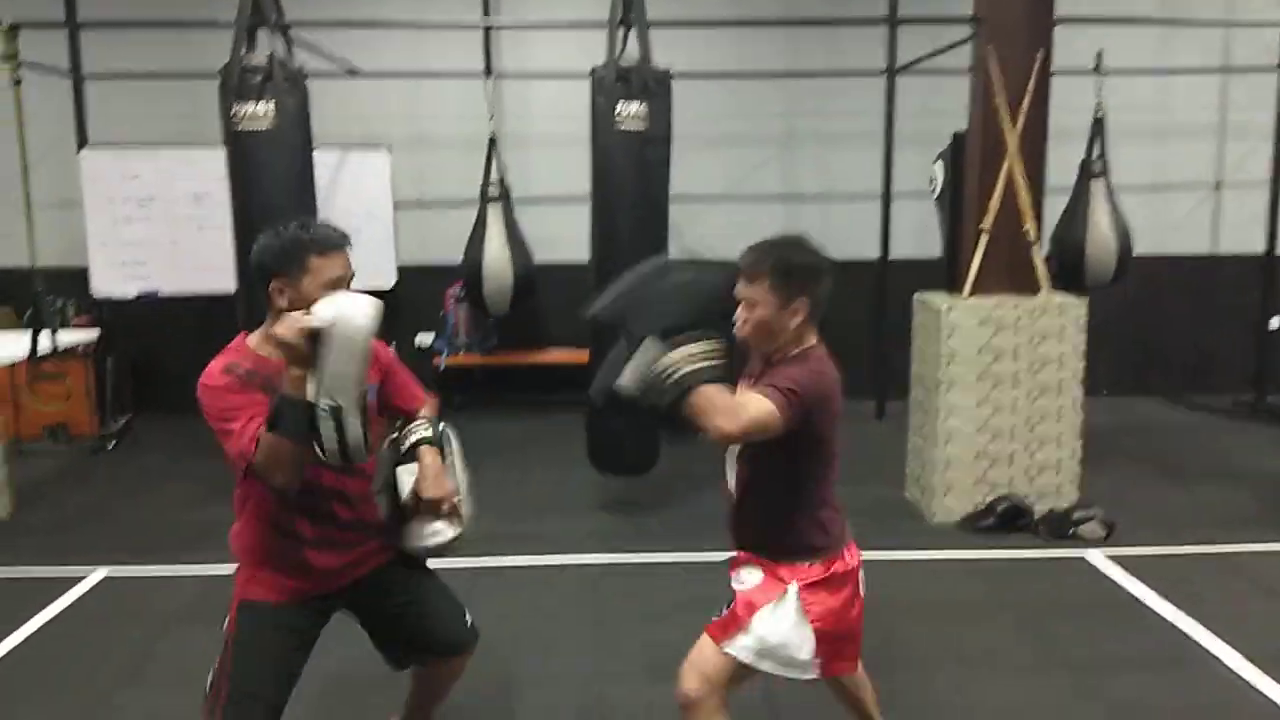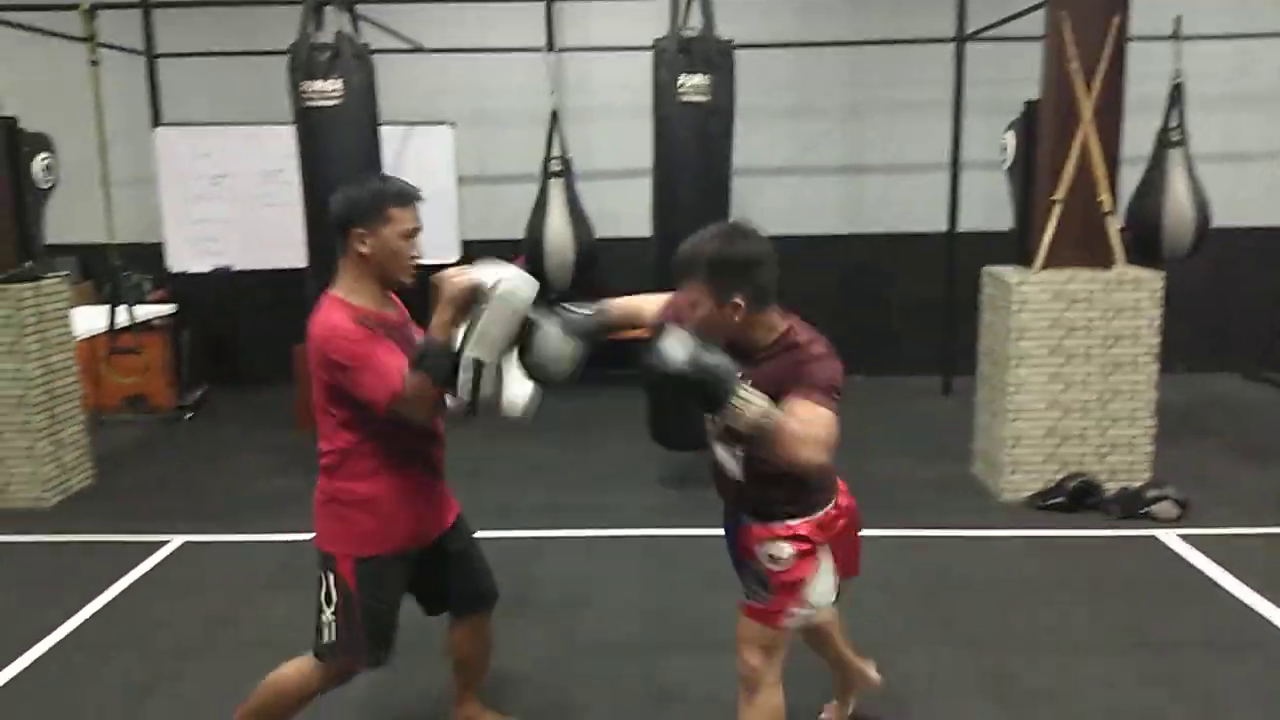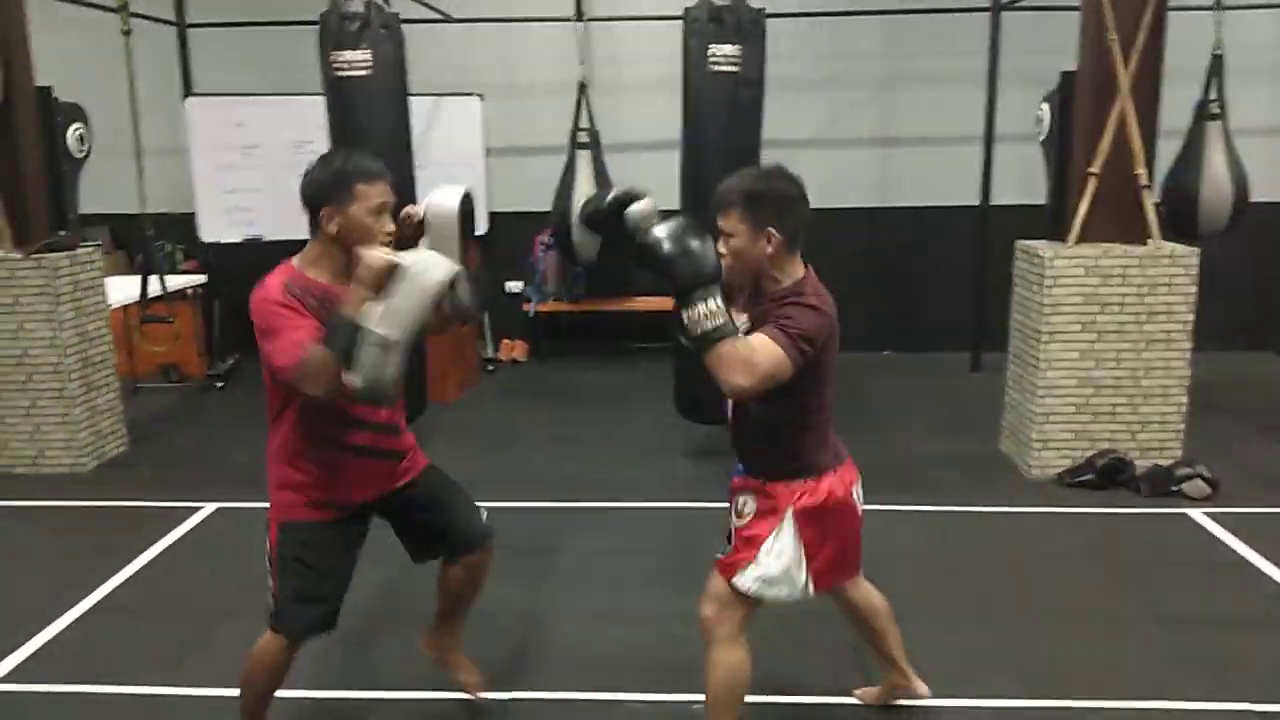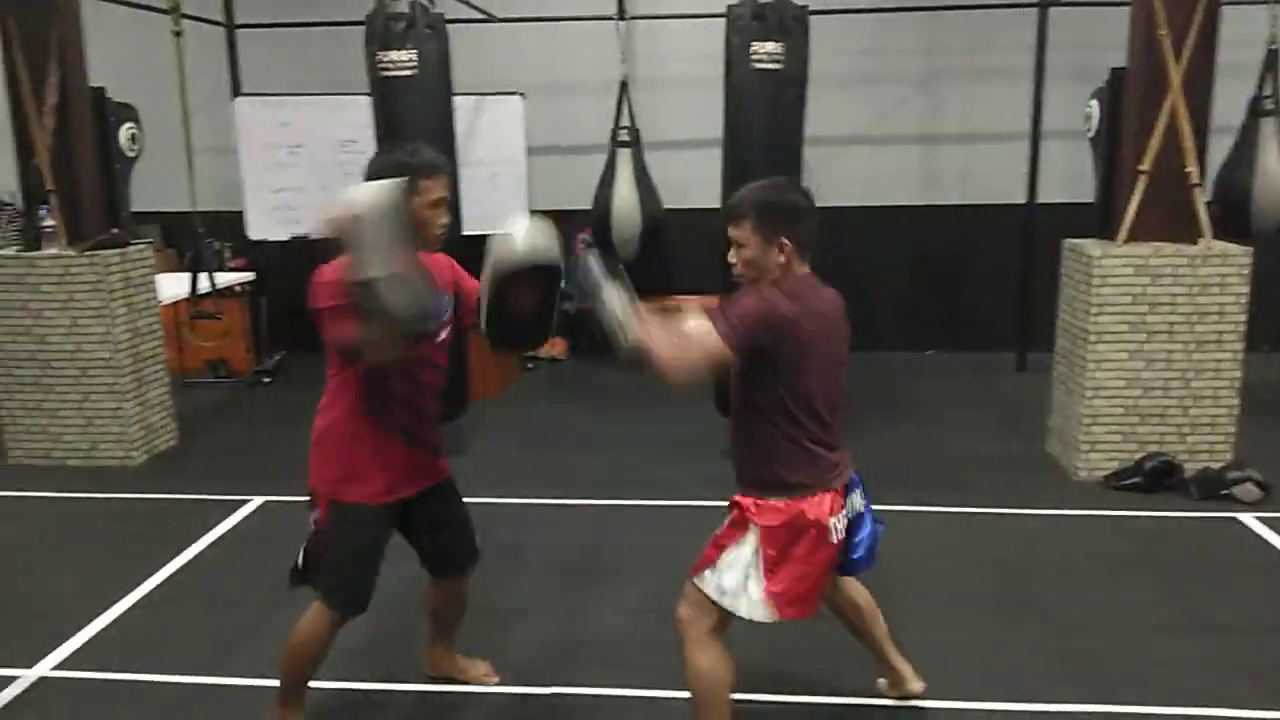
dt=0.3s
person 1, frame 1
left shoulder: (365, 351)
right shoulder: (226, 379)
left elbow: (419, 410)
right elbow: (285, 474)
left wrist: (430, 463)
right wrist: (295, 375)
left hip: (367, 550)
right hip: (279, 576)
left knee: (451, 643)
person 1, frame 2
left shoulder: (387, 303)
right shoulder: (339, 329)
right elbow: (419, 406)
right wrist: (446, 315)
left hip: (427, 504)
right hip: (365, 520)
left knee: (475, 603)
right knee: (339, 661)
person 1, frame 3
left shoulder: (386, 273)
right shoulder: (281, 295)
right elbow: (319, 381)
right wrist: (363, 295)
left hip: (396, 463)
right hip: (314, 485)
left knee: (472, 545)
right knee: (292, 627)
left ankle: (444, 639)
person 1, frame 4
left shoulder: (441, 270)
right shoulder: (340, 278)
right elbow: (382, 352)
left hip: (420, 462)
right hip: (352, 470)
left knee: (456, 561)
right knee: (336, 603)
left ankle: (441, 653)
person 2, frame 1
left shoulder: (806, 380)
right shoulder: (783, 361)
left elbow: (727, 422)
right elbow: (731, 414)
left hip: (795, 573)
right hip: (809, 555)
right knee: (830, 652)
person 2, frame 2
left shoulder: (810, 361)
right shoulder: (708, 328)
left elbow: (810, 453)
right elbow: (645, 307)
left wrist: (725, 389)
right wrist: (582, 317)
left hip: (797, 524)
right hip: (750, 510)
left knee: (756, 664)
right knee: (793, 605)
right ankle: (851, 670)
person 2, frame 3
left shoulder: (806, 313)
right shoulder: (771, 280)
left elbow: (738, 377)
right elbow: (703, 276)
left wrist: (697, 293)
right wrist: (643, 218)
left hip: (797, 493)
right hip: (820, 475)
left knee: (720, 619)
right knee: (843, 581)
person 2, frame 4
left shoulder: (769, 309)
right shoulder: (824, 302)
left elbow: (677, 361)
left hip: (781, 508)
right hip: (830, 489)
left knee: (696, 622)
right knee: (831, 579)
right ankle: (901, 675)
